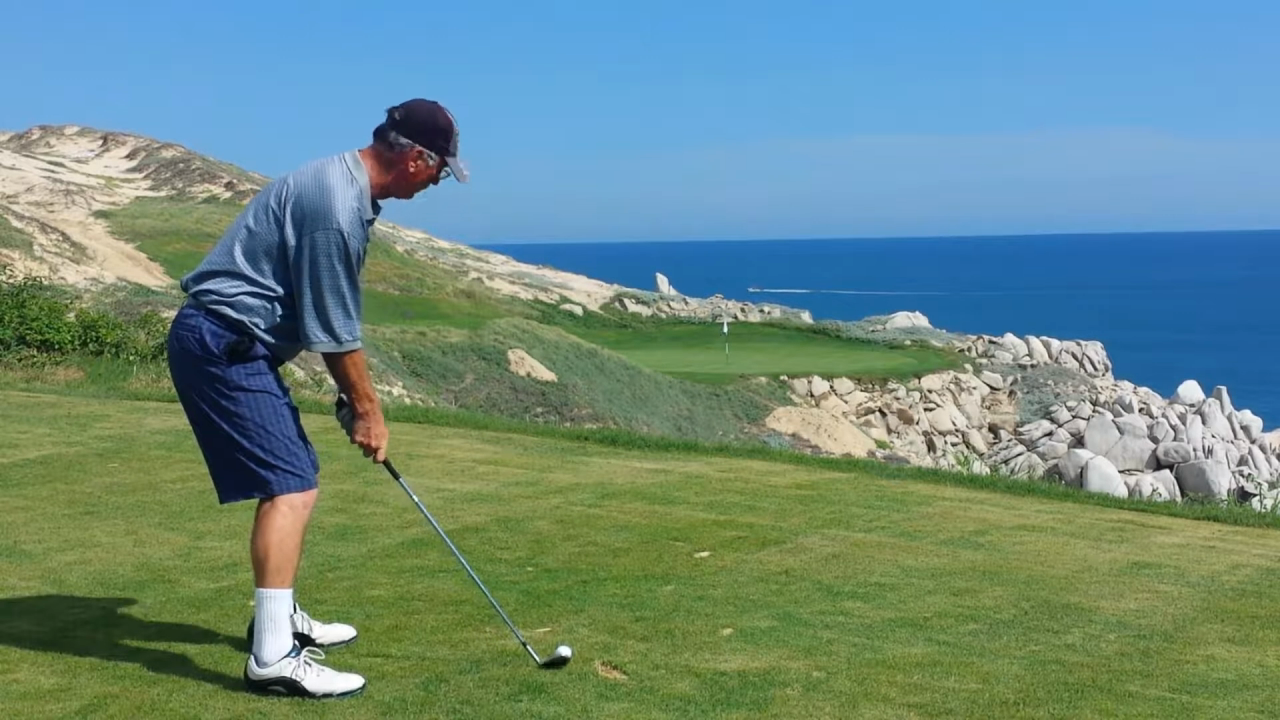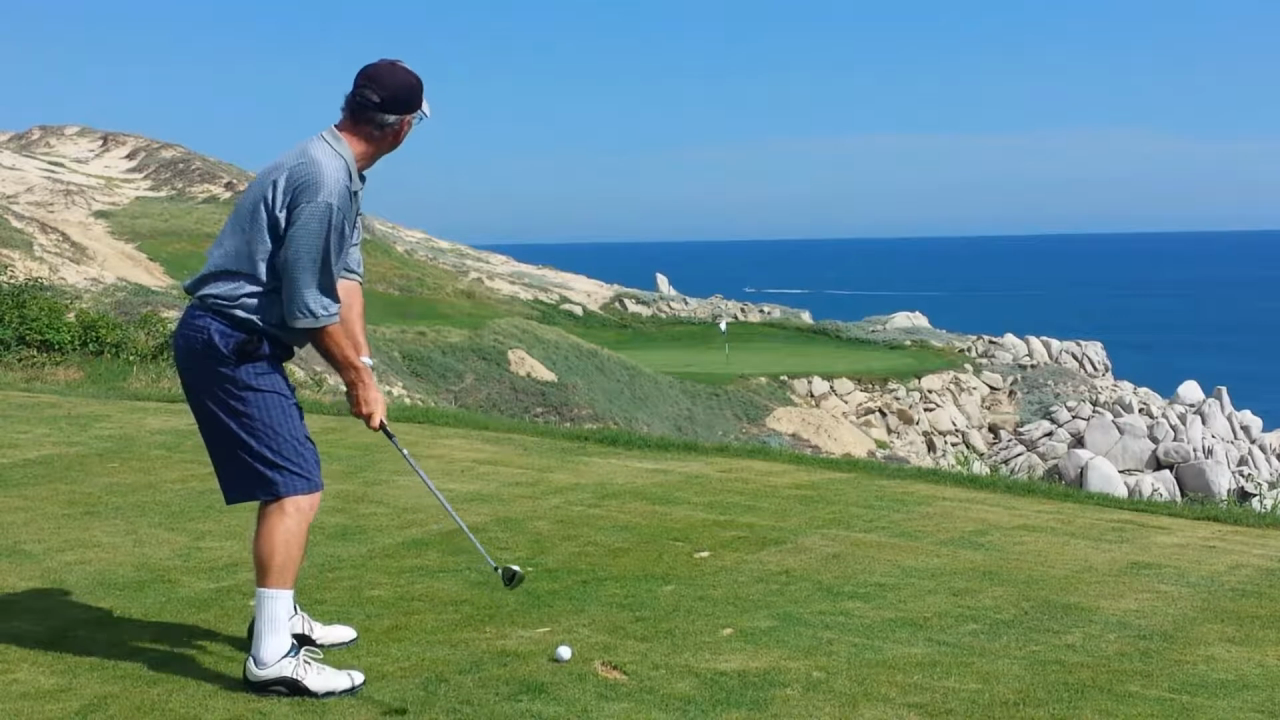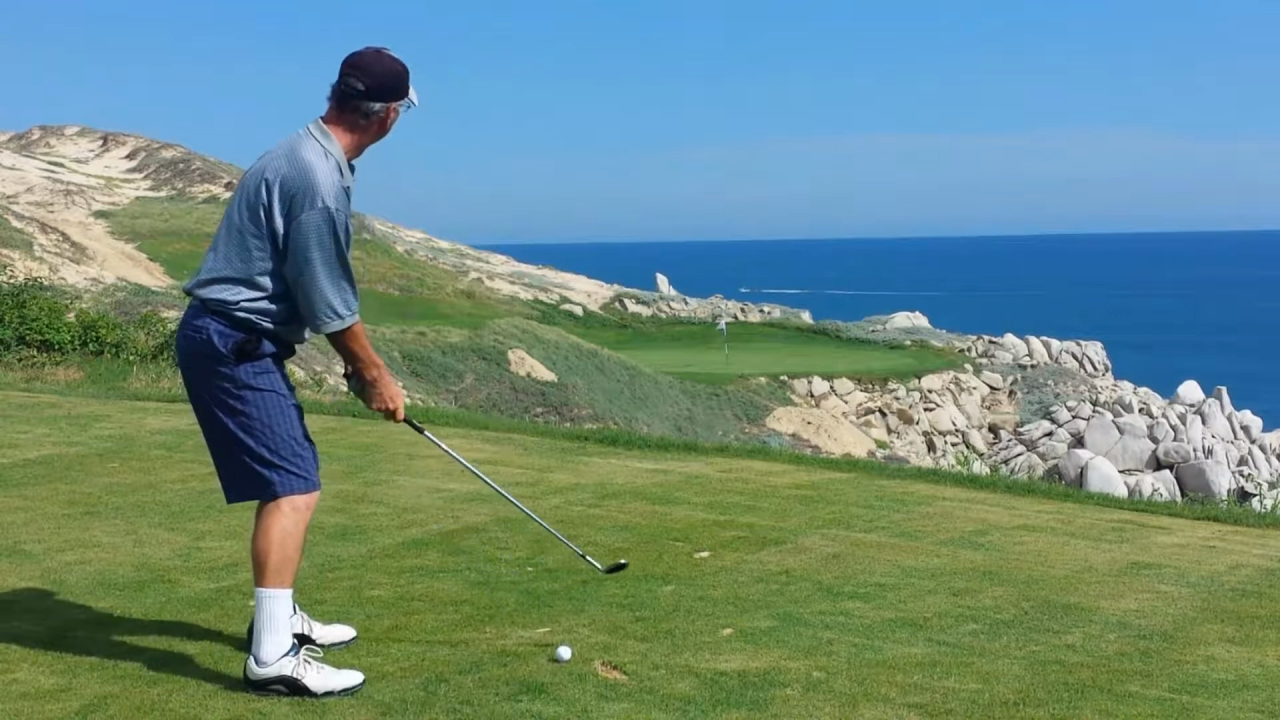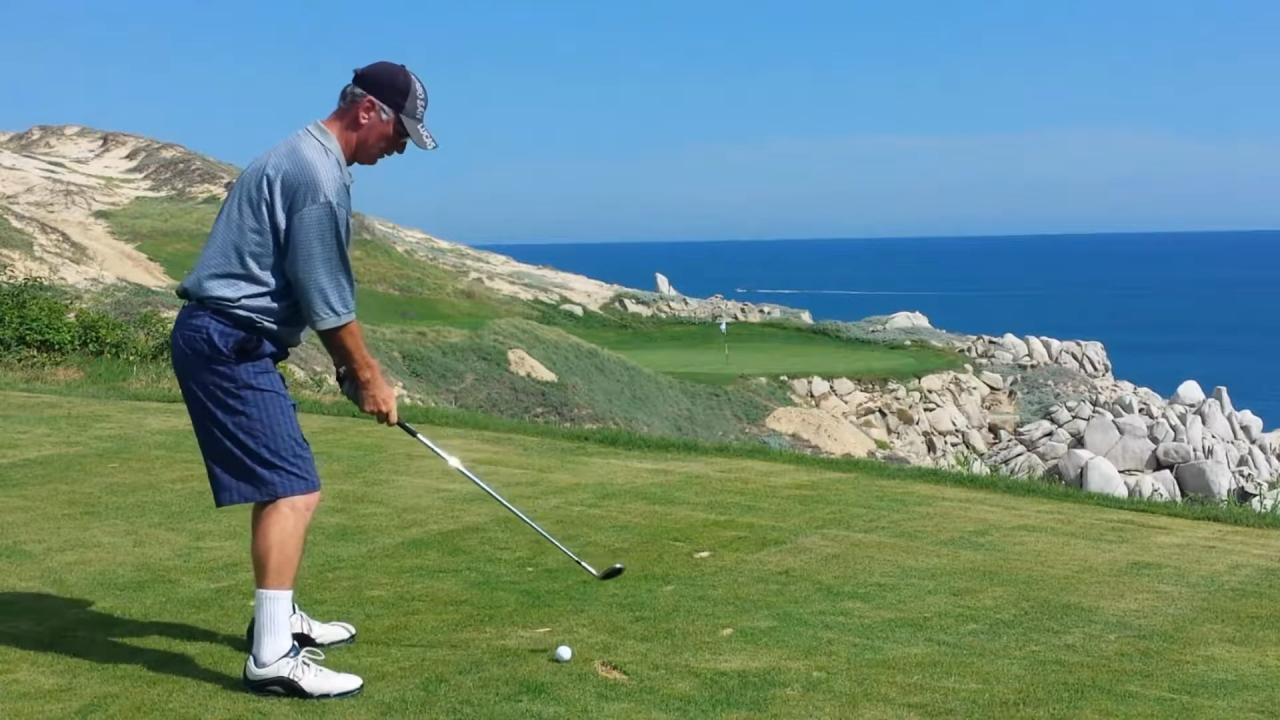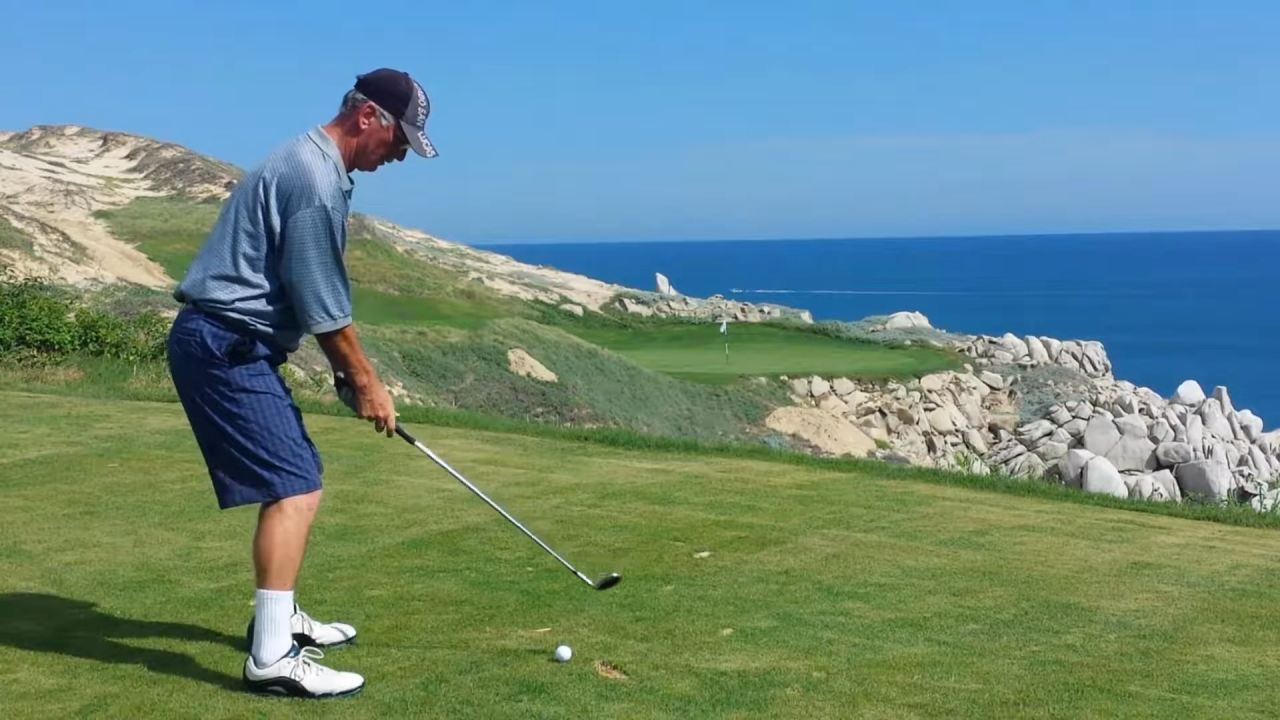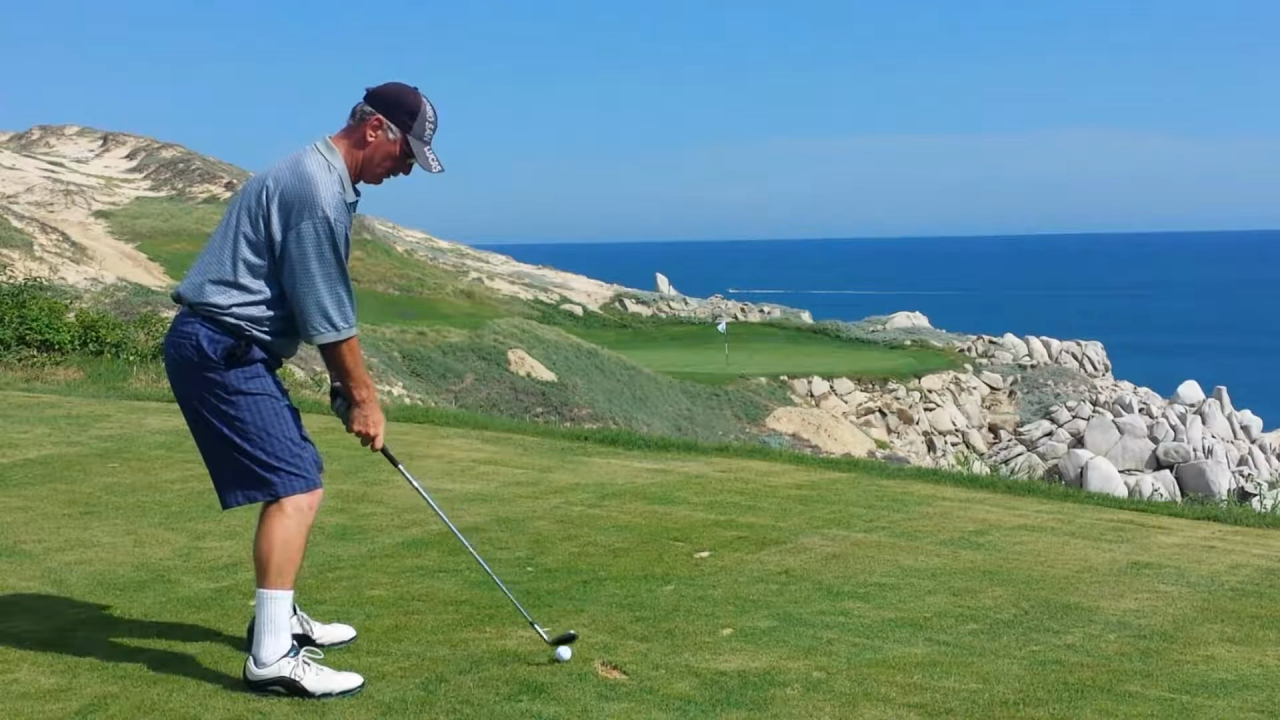
dt=0.4s
person 1, frame 1
left shoulder: (348, 189)
right shoulder: (335, 206)
left elbow: (335, 316)
right elbow: (333, 327)
left wrist: (353, 395)
right wrist: (368, 409)
left hip: (235, 344)
right hip: (222, 345)
left knee: (295, 480)
right knee: (289, 487)
left ankle: (278, 617)
right ankle: (274, 658)
person 1, frame 2
left shoulder: (337, 172)
right shoulder: (325, 179)
left elbow: (344, 272)
right elbow: (307, 304)
left wrist: (363, 361)
right wrist: (357, 380)
left hip: (237, 342)
right hip: (231, 343)
left knee: (288, 480)
right knee: (294, 488)
left ankle: (279, 618)
right ankle: (273, 657)
person 1, frame 3
left shoulder: (311, 156)
right shoulder: (317, 180)
left elbow: (328, 286)
right elbow: (329, 303)
left wrist: (362, 362)
right wrist: (377, 375)
left hip: (236, 339)
right hip: (233, 344)
left knee: (284, 481)
right knee: (292, 489)
left ankle: (279, 617)
right ankle: (273, 656)
person 1, frame 4
left shoulder: (305, 157)
right shoulder: (318, 175)
left elbow: (318, 290)
right elbow: (327, 299)
left wrist: (350, 364)
right wrist: (369, 376)
left hip: (226, 338)
right hip: (229, 343)
left knee: (281, 483)
right knee: (291, 489)
left ankle: (278, 618)
right ankle: (273, 657)
person 1, frame 5
left shoulder: (313, 165)
right shoulder: (314, 179)
left elbow: (317, 296)
right elbow: (323, 305)
left wrist: (350, 372)
right wrist: (366, 382)
left hip: (233, 344)
right hip: (225, 346)
left knee: (293, 480)
right knee: (293, 490)
left ankle: (278, 616)
right ankle: (273, 658)
person 1, frame 6
left shoulder: (318, 175)
right shoulder: (318, 191)
left elbow: (321, 307)
right elbow: (327, 316)
left wrist: (347, 384)
right wrist: (364, 398)
left hip: (230, 348)
right hip: (219, 349)
left knee: (297, 479)
right knee: (293, 490)
left ankle: (278, 618)
right ankle: (273, 657)
